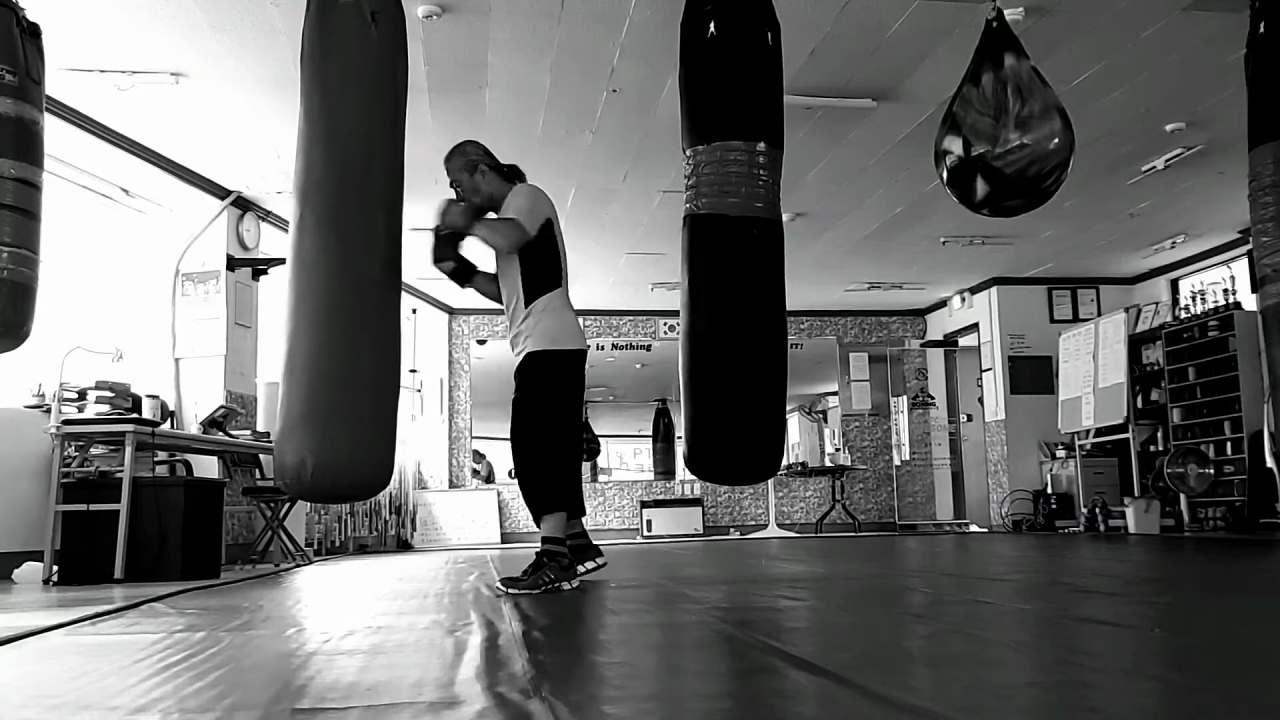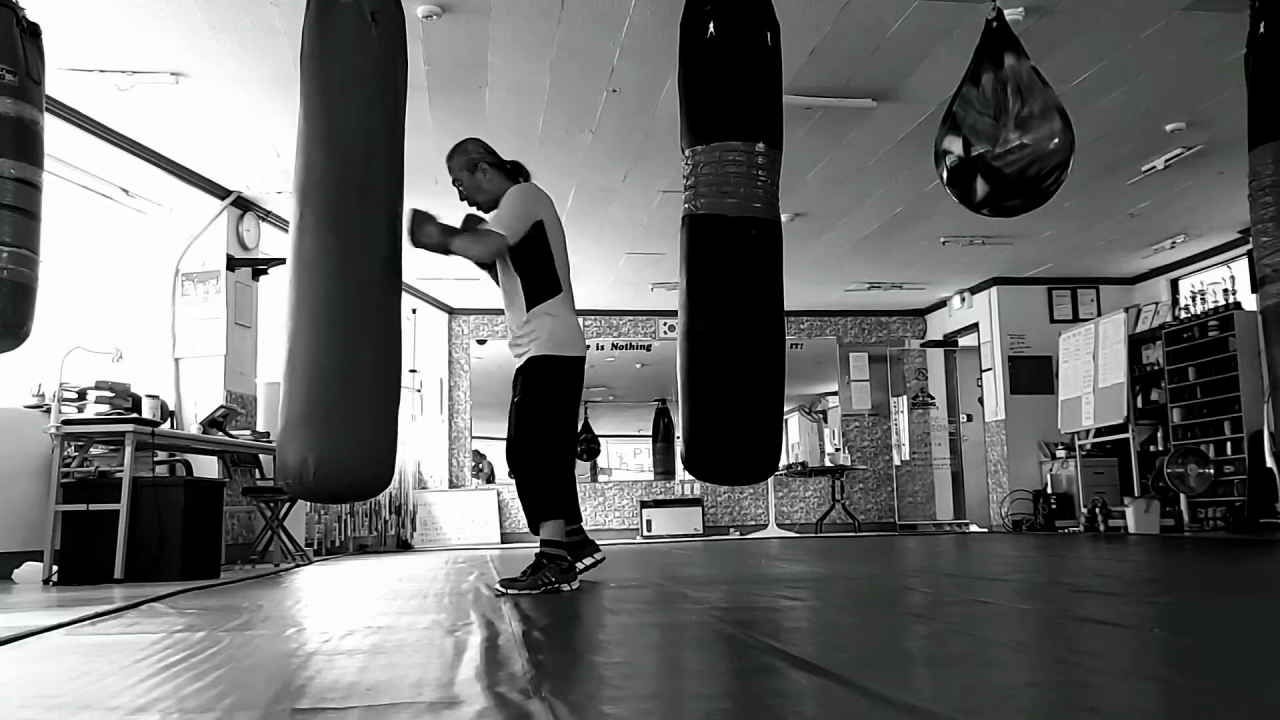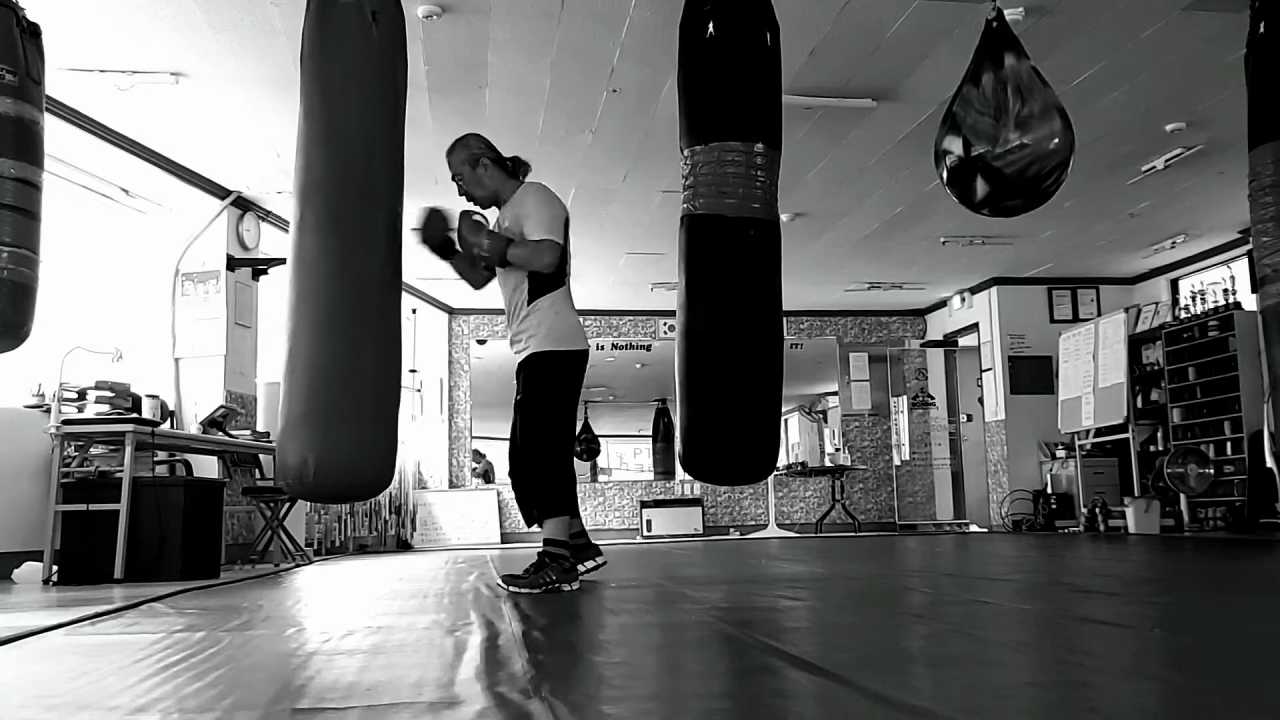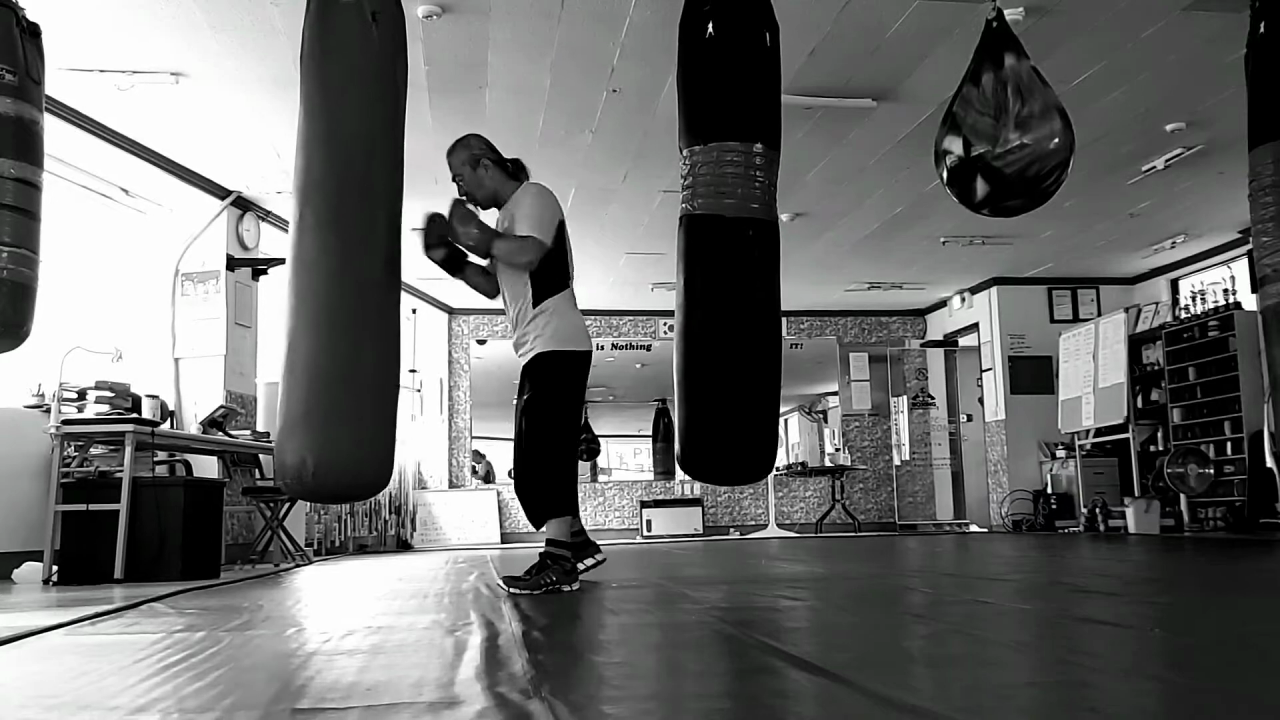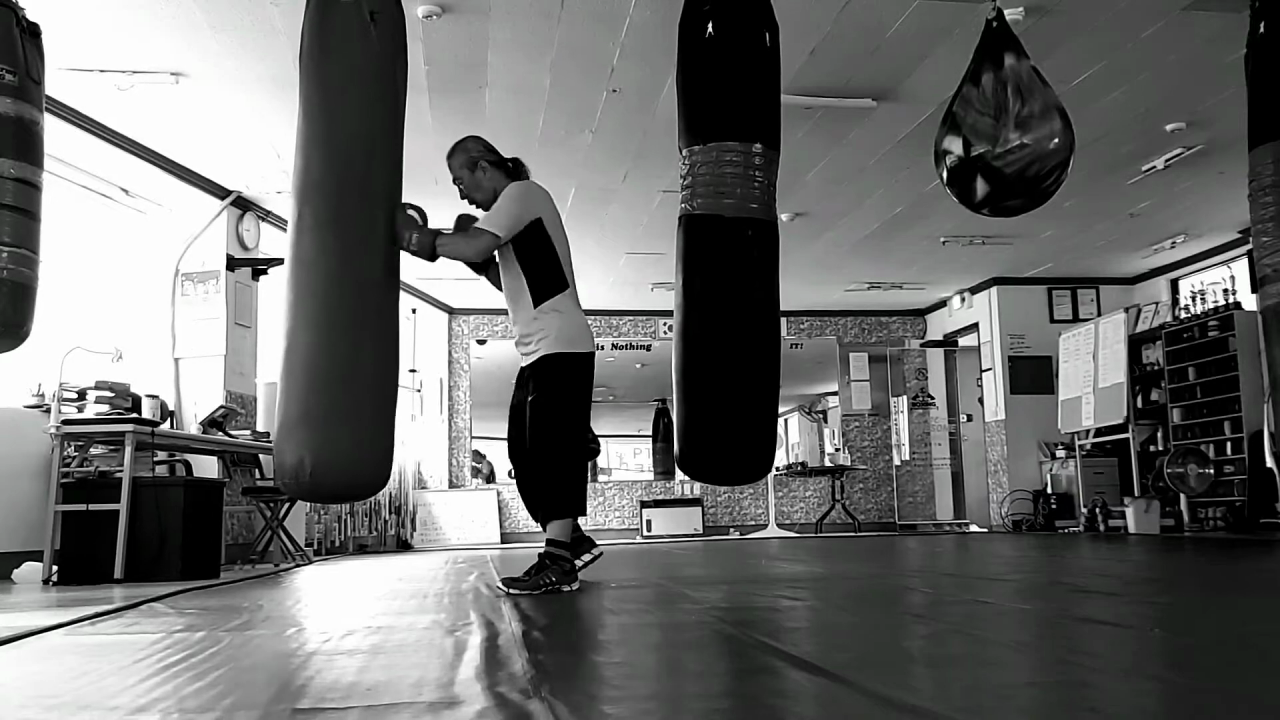
dt=0.1s
person 1, frame 1
left shoulder: (525, 198)
right shoulder: (509, 215)
left elbow: (504, 239)
right elbow: (501, 291)
left wrist: (467, 220)
right wrist: (455, 266)
left hip: (551, 345)
right hip: (539, 350)
left knee: (542, 447)
right knee: (547, 449)
left ankle: (555, 558)
right ankle: (576, 545)
person 1, frame 2
left shoulder: (525, 197)
right shoulder: (512, 212)
left elbow: (481, 246)
right elbow: (511, 272)
left wrist: (438, 235)
right wrist: (482, 248)
left hip: (551, 349)
right hip: (542, 352)
left knee: (537, 451)
right knee: (544, 451)
left ankle: (554, 561)
right ankle: (575, 544)
person 1, frame 3
left shoulder: (534, 197)
right shoulder: (509, 215)
left elbow: (547, 258)
right elbow: (479, 277)
left wrist: (496, 248)
right wrist: (446, 247)
left hip: (551, 345)
right hip: (538, 348)
left knee: (539, 447)
right knee: (537, 448)
left ankle: (556, 559)
right ankle: (577, 546)
person 1, frame 4
left shoulder: (531, 196)
right shoulder: (512, 211)
left elbow: (529, 254)
right elbow: (491, 287)
left wrist: (477, 238)
right wrist: (448, 255)
left hip: (556, 347)
right hip: (538, 352)
left knee: (546, 451)
right knee: (534, 455)
left ankle: (558, 560)
right ankle: (576, 545)
person 1, frame 5
left shoulder: (522, 193)
right shoulder: (512, 207)
left elbow: (476, 246)
right elbow: (511, 280)
left wrist: (429, 241)
right wrist: (458, 251)
left hip: (558, 348)
right hip: (541, 351)
left knee: (549, 449)
right knee: (529, 449)
left ankle: (556, 561)
right ankle: (572, 542)
